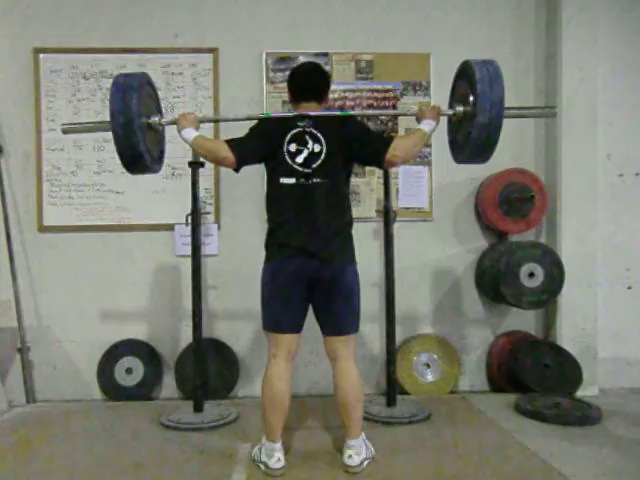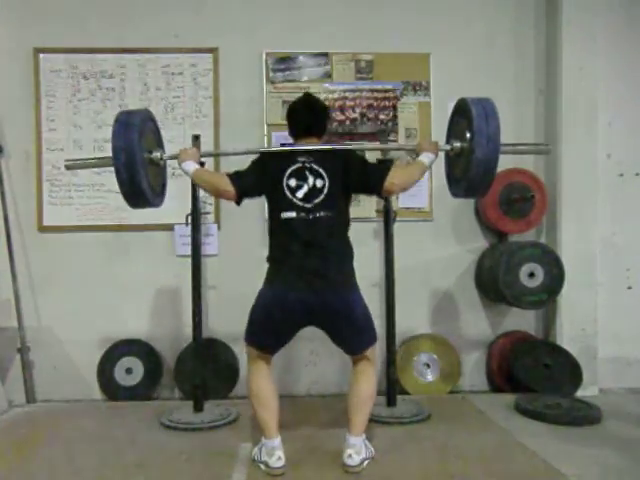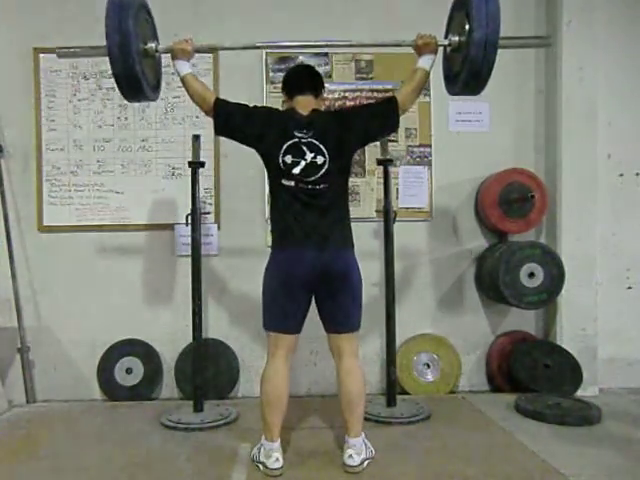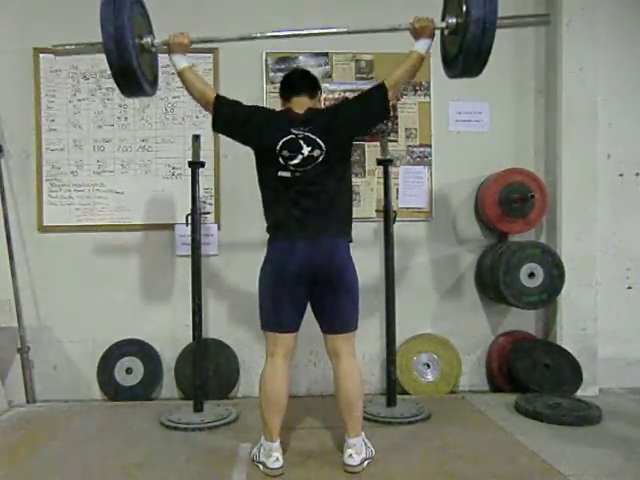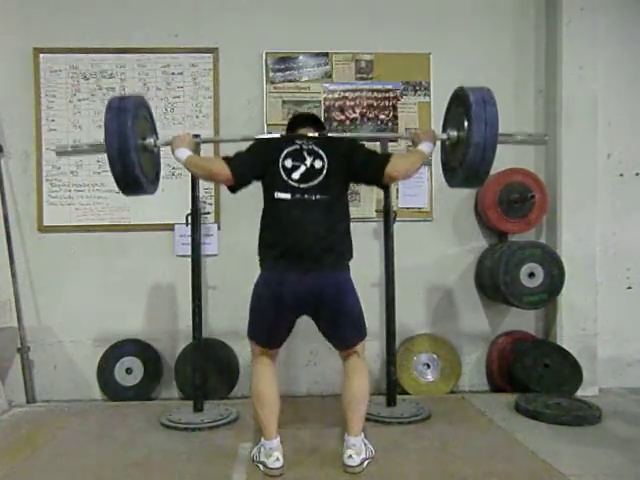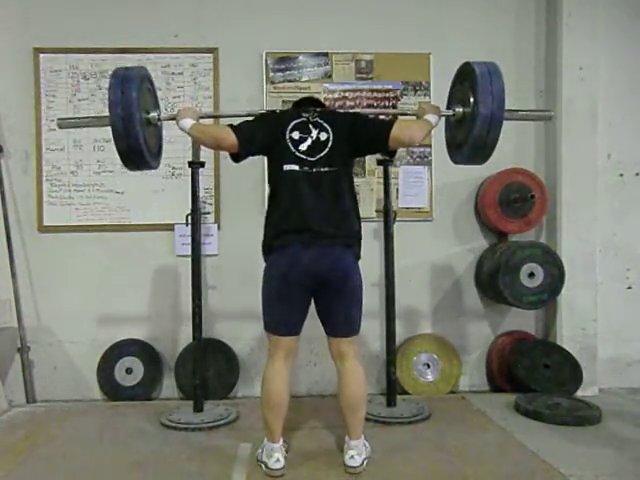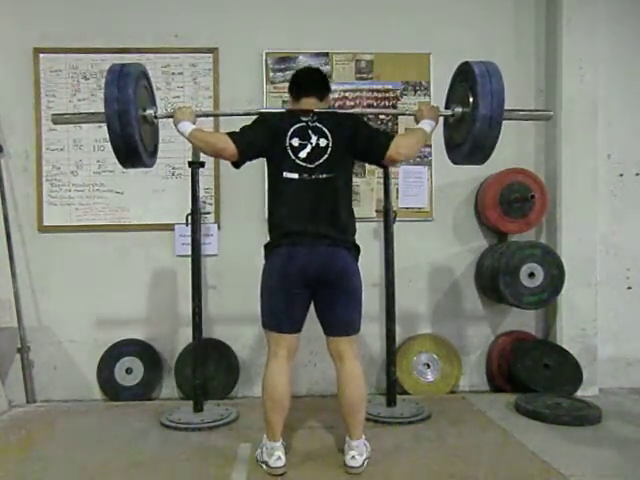
dt=0.7s
person 1, frame 1
left shoulder: (271, 130)
right shoulder: (345, 128)
left elbow: (227, 155)
right elbow: (395, 154)
left wrist: (189, 131)
right wrist: (427, 124)
left hip: (284, 260)
right hip: (335, 259)
left knee: (280, 356)
right knee: (343, 356)
person 1, frame 2
left shoulder: (271, 164)
right shoulder: (344, 162)
left elbow: (227, 188)
right elbow: (393, 184)
left wrist: (190, 165)
right wrist: (425, 157)
left hip: (283, 289)
right hip: (337, 288)
left knee: (258, 360)
right knee: (366, 360)
left ankle: (272, 449)
right ankle: (356, 447)
person 1, frame 3
left shoulder: (268, 124)
right shoulder: (345, 124)
left elbow: (210, 103)
right elbow: (402, 100)
left wrist: (182, 64)
right wrist: (425, 59)
left hip: (288, 258)
right hip: (338, 256)
left knee: (279, 355)
right knee: (347, 354)
person 1, frame 4
left shoulder: (263, 125)
right shoulder: (340, 120)
left elbow: (207, 96)
right elbow: (392, 84)
left wrist: (179, 58)
right wrist: (423, 43)
left hip: (283, 255)
right hip: (333, 253)
left knee: (278, 356)
right knee: (343, 355)
person 1, frame 5
left shoulder: (268, 150)
right shoulder: (343, 150)
left elbow: (220, 172)
right elbow: (398, 170)
left wrist: (183, 151)
right wrist: (424, 145)
left hip: (278, 277)
right hip: (332, 277)
left knee: (262, 358)
right knee: (354, 357)
left ankle: (271, 449)
right ankle: (355, 446)
person 1, frame 6
left shoulder: (274, 124)
right shoulder: (348, 124)
left elbow: (224, 139)
right elbow: (407, 136)
left wrist: (187, 122)
right wrist: (430, 116)
left hip: (286, 257)
right hip: (339, 255)
left knee: (279, 355)
right knee: (346, 354)
right ankle: (355, 448)
person 1, frame 7
left shoulder: (271, 126)
right shoulder: (348, 127)
left elbow: (225, 148)
right elbow: (398, 152)
left wrist: (186, 125)
right wrist: (426, 123)
left hip: (286, 257)
right hip: (338, 256)
left knee: (279, 355)
right knee: (346, 355)
